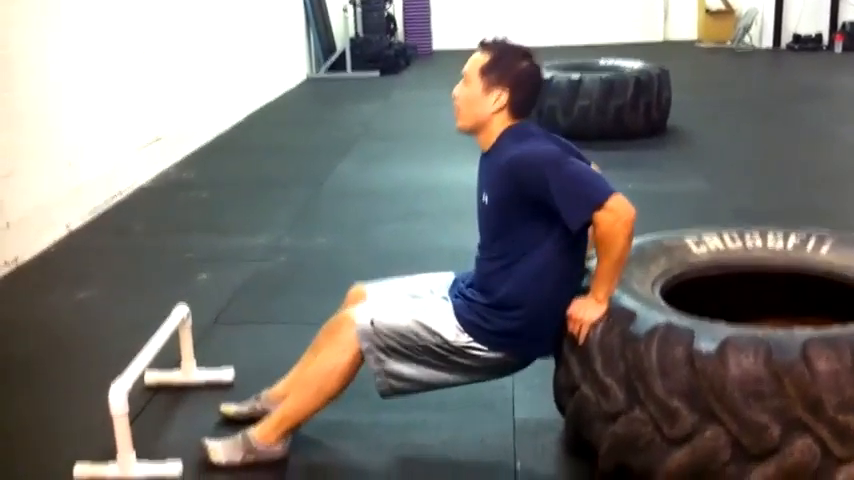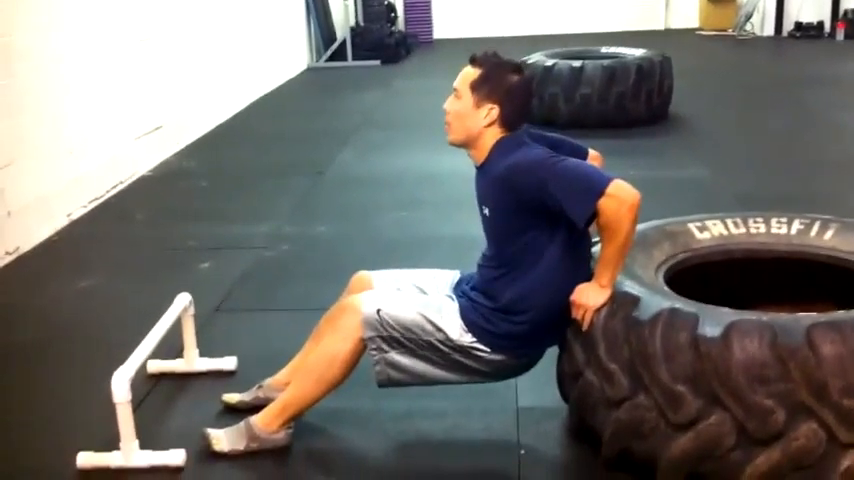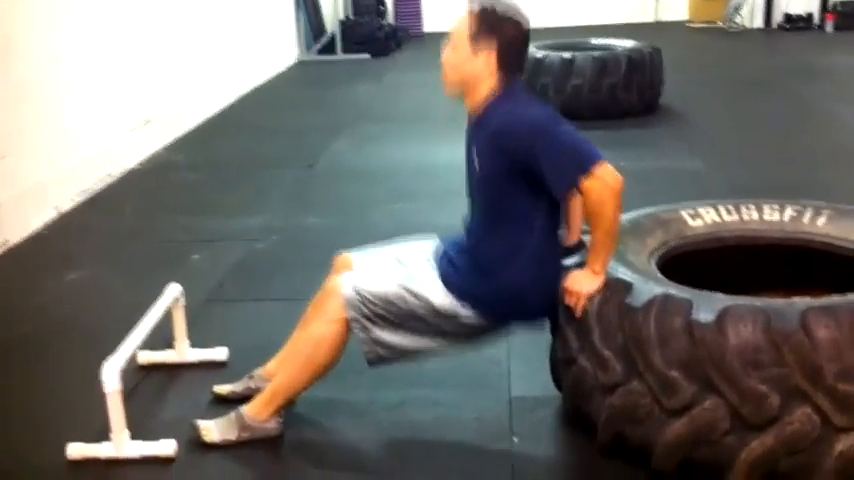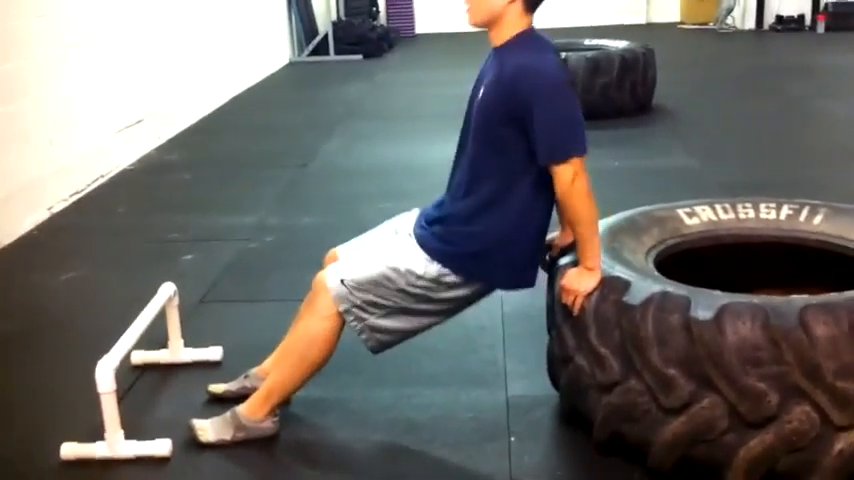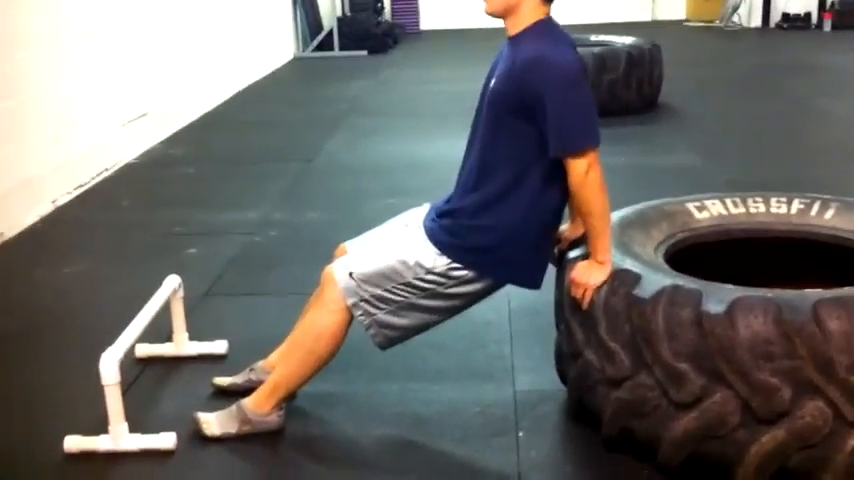
dt=0.3s
person 1, frame 1
left shoulder: (526, 159)
right shoulder: (514, 146)
left elbow: (618, 213)
right elbow: (585, 173)
left wrist: (596, 298)
right wrist: (559, 262)
left hip: (494, 327)
right hip: (479, 295)
left knee: (354, 324)
right knee: (359, 297)
left ankle: (265, 438)
right ankle: (277, 398)
person 1, frame 2
left shoulder: (521, 168)
right shoulder: (512, 151)
left elbow: (624, 200)
right elbow: (592, 160)
left wrist: (601, 284)
right wrist: (569, 256)
left hip: (498, 330)
right hip: (482, 294)
left knee: (358, 312)
right knee: (362, 285)
left ankle: (267, 425)
right ankle: (279, 387)
person 1, frame 3
left shoulder: (516, 122)
right shoulder: (498, 110)
left elbow: (604, 181)
right elbow: (569, 166)
left wrist: (593, 270)
right wrist: (567, 237)
left hip: (484, 289)
right hip: (466, 260)
left knee: (341, 295)
right knee: (345, 267)
left ankle: (259, 415)
right ankle: (272, 376)
person 1, frame 4
left shoulder: (533, 70)
right shoulder: (509, 57)
left elbow: (569, 171)
right elbow: (558, 155)
left wrist: (588, 266)
right wrist: (568, 234)
left hip: (465, 253)
right hip: (446, 225)
left knee: (332, 290)
right knee: (336, 264)
left ankle: (255, 413)
right ankle: (268, 374)
person 1, frame 5
left shoulder: (548, 61)
right shoulder: (526, 47)
left elbow: (585, 163)
right elbow: (570, 151)
left wrist: (600, 260)
right wrist: (574, 226)
left hip: (474, 248)
right hip: (456, 219)
left knee: (339, 283)
right knee: (346, 258)
left ankle: (260, 407)
right ankle: (274, 368)
